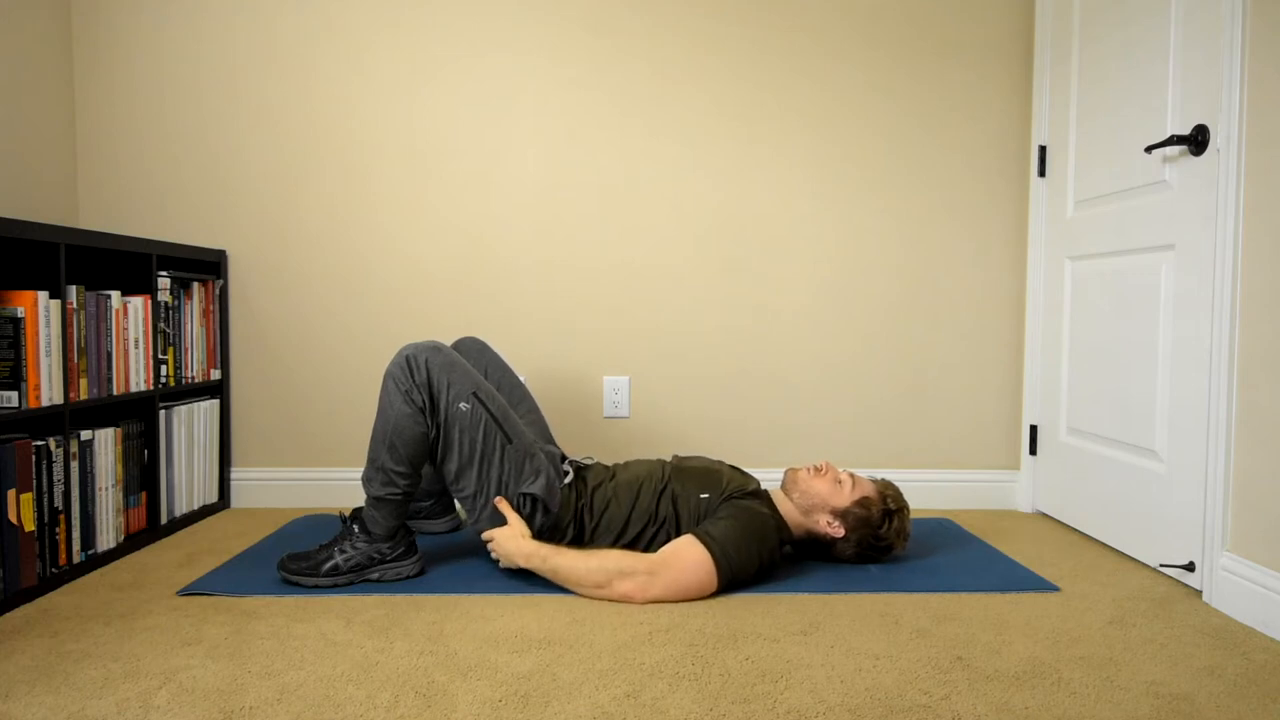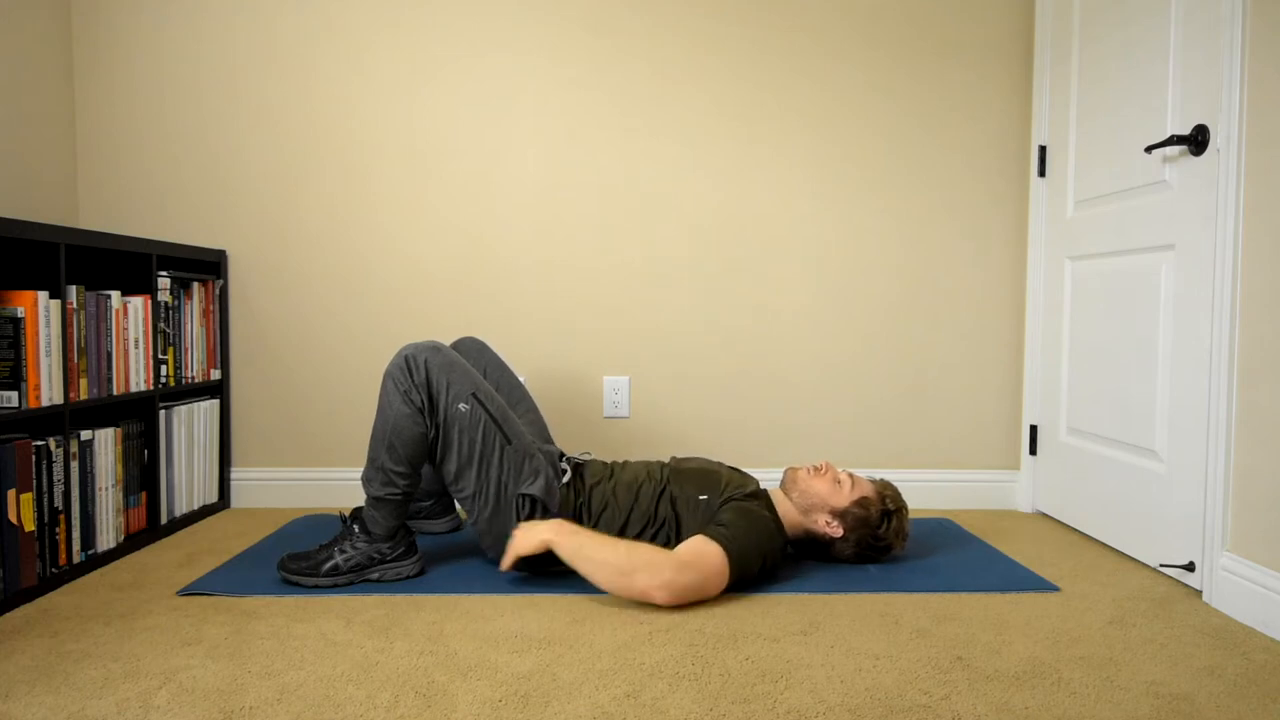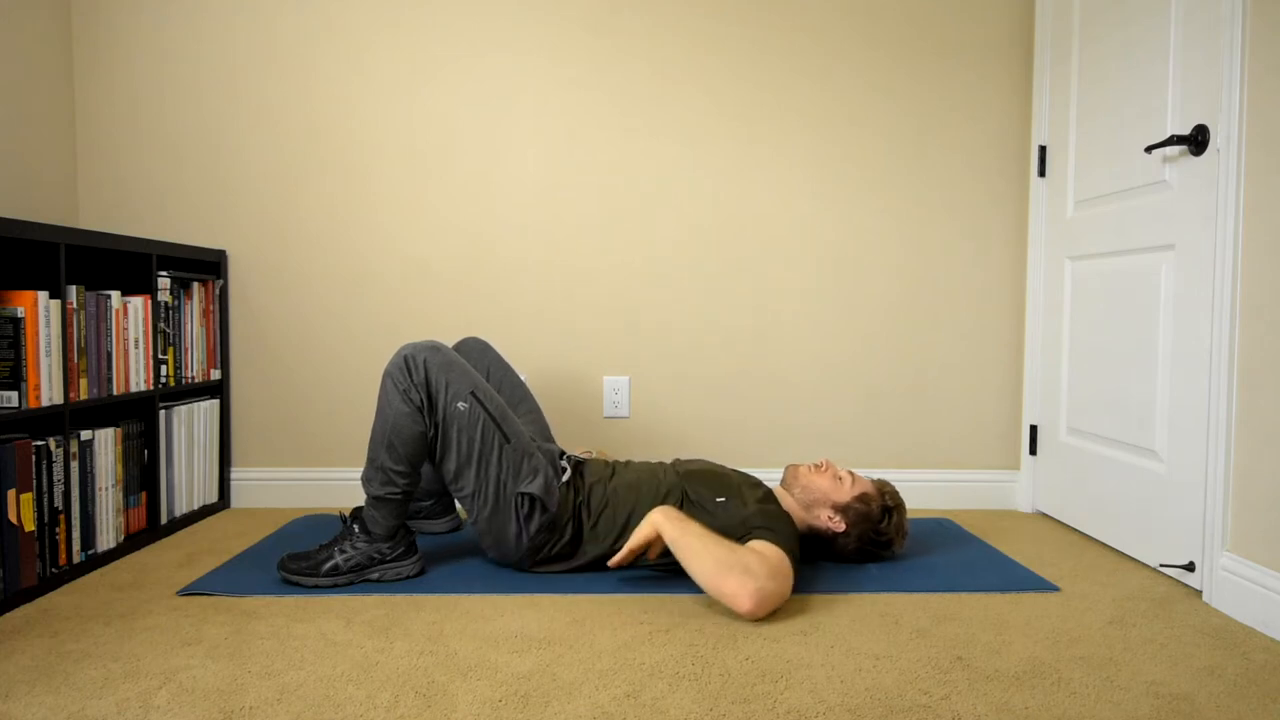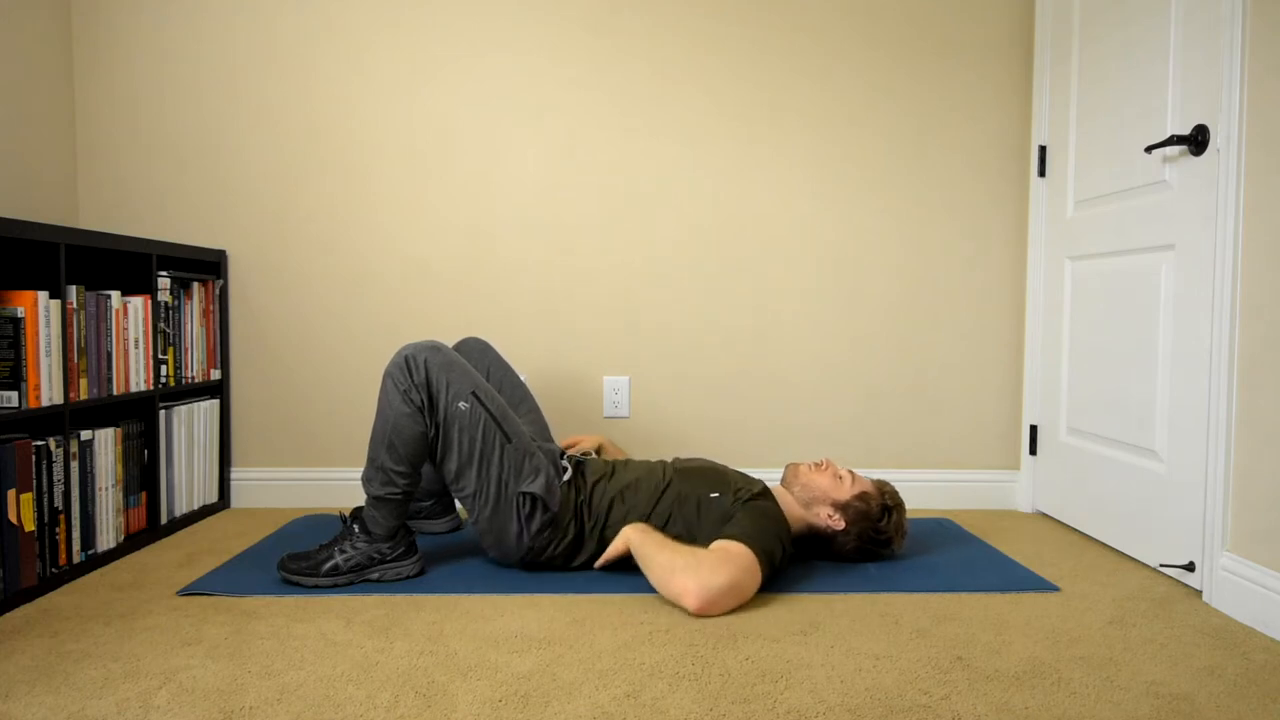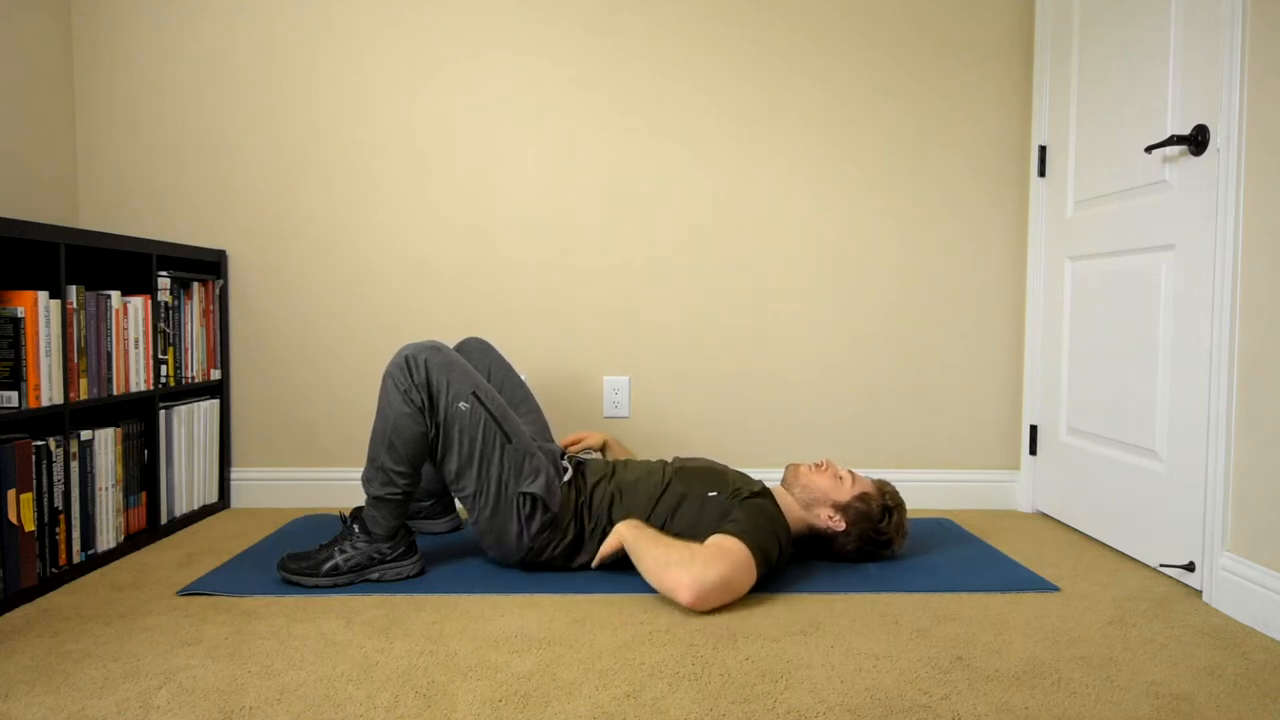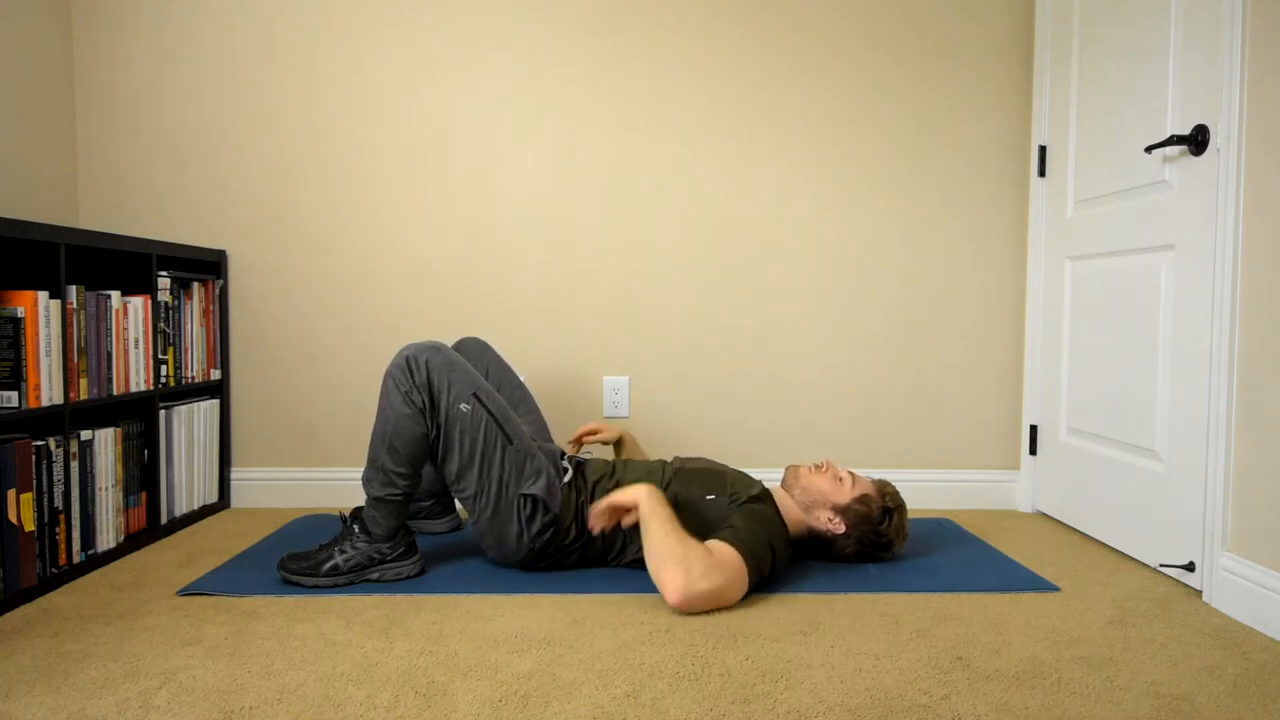
dt=0.3s
person 1, frame 1
left shoulder: (752, 533)
right shoulder: (752, 503)
left elbow: (642, 580)
left wrist: (528, 553)
left hip: (539, 508)
right hip: (566, 478)
left knee: (421, 365)
right knee: (467, 351)
left ankle: (379, 542)
right ankle: (427, 502)
person 1, frame 2
left shoulder: (756, 532)
right shoulder: (751, 505)
left elbow: (664, 581)
left wrist: (553, 534)
left hip: (534, 509)
right hip: (563, 480)
left knee: (420, 365)
right knee: (467, 351)
left ankle: (378, 543)
right ankle: (427, 504)
person 1, frame 3
left shoulder: (772, 528)
right shoulder: (758, 501)
left elbow: (751, 591)
left wrist: (667, 520)
right wrist: (603, 462)
left hip: (534, 514)
right hip: (564, 477)
left knee: (419, 363)
right knee: (469, 352)
left ankle: (378, 541)
right ankle: (428, 503)
person 1, frame 4
left shoulder: (764, 529)
right shoulder: (754, 502)
left elbow: (702, 590)
left wrist: (635, 533)
right wrist: (604, 448)
left hip: (534, 514)
right hip: (564, 480)
left knee: (420, 364)
right knee: (470, 353)
left ankle: (380, 542)
right ankle: (429, 503)
person 1, frame 5
left shoulder: (763, 531)
right shoulder: (756, 503)
left elbow: (698, 582)
left wrist: (628, 530)
right wrist: (608, 445)
left hip: (535, 515)
right hip: (565, 478)
left knee: (420, 364)
right knee: (472, 352)
left ankle: (378, 542)
right ankle: (428, 503)
person 1, frame 6
left shoulder: (762, 536)
right shoulder: (757, 507)
left elbow: (684, 587)
left wrist: (645, 494)
right wrist: (628, 447)
left hip: (537, 516)
right hip: (564, 478)
left knee: (421, 365)
right knee: (469, 352)
left ankle: (379, 543)
right ankle: (427, 504)
